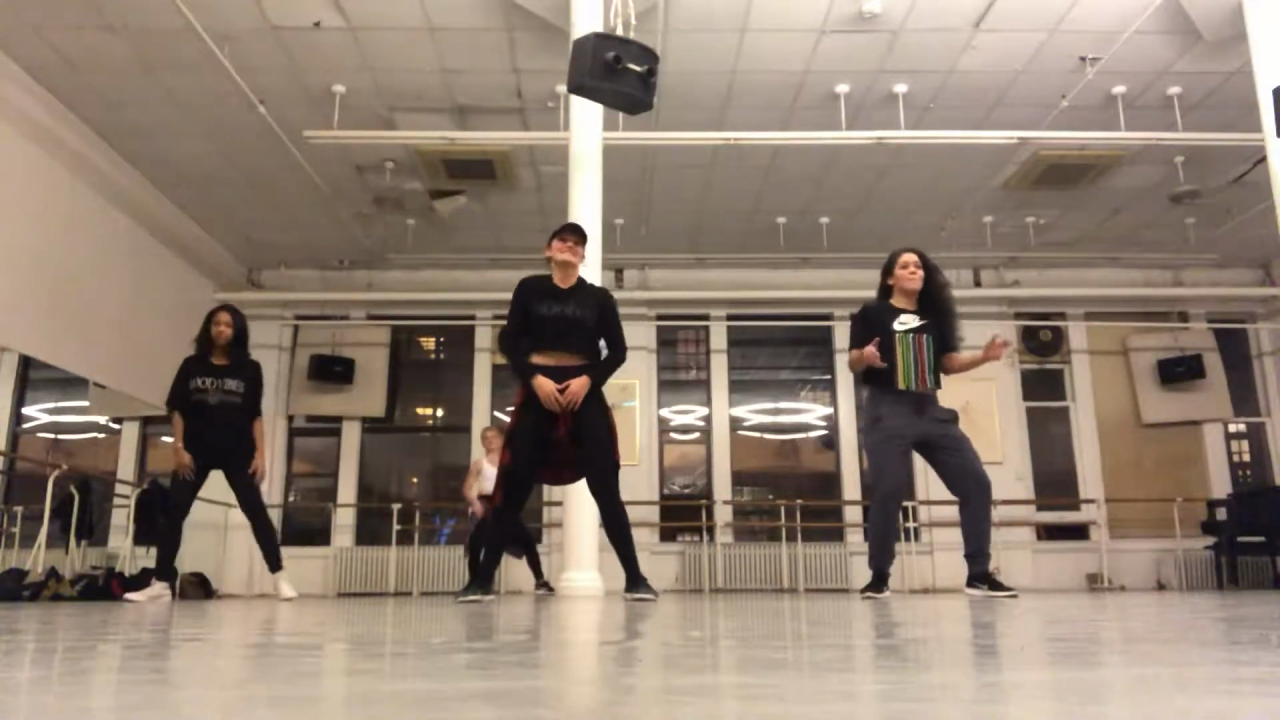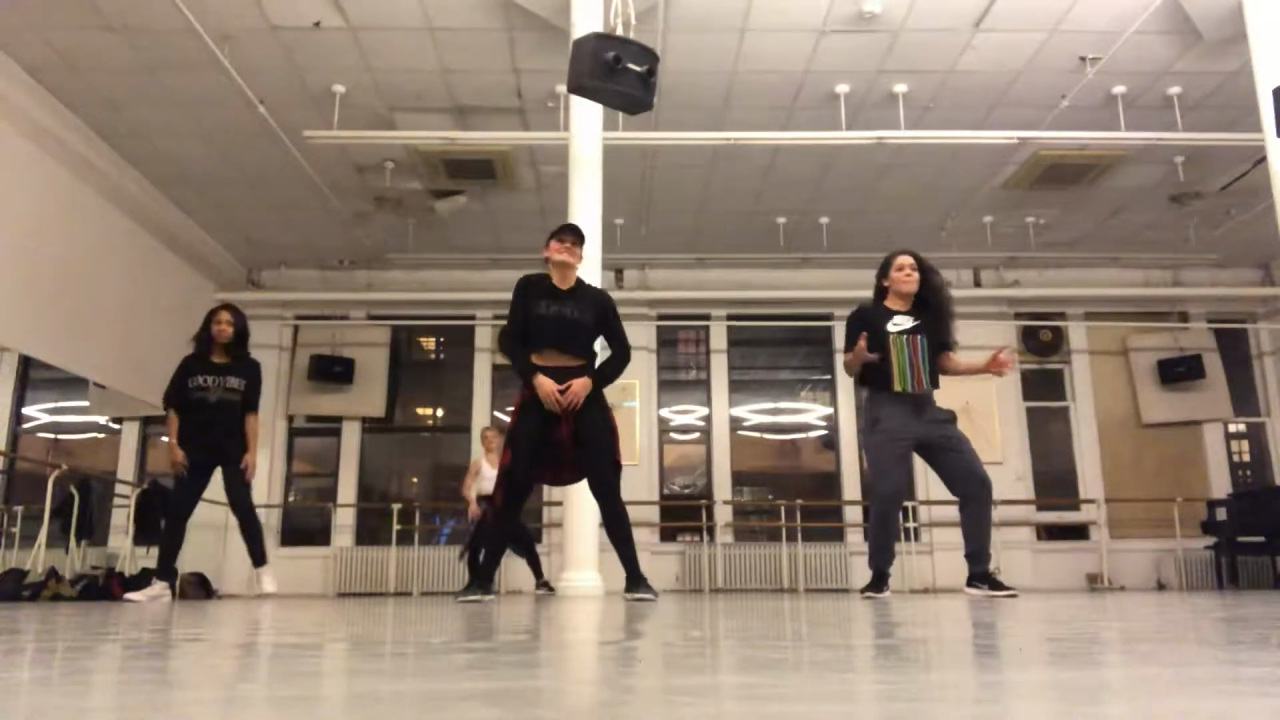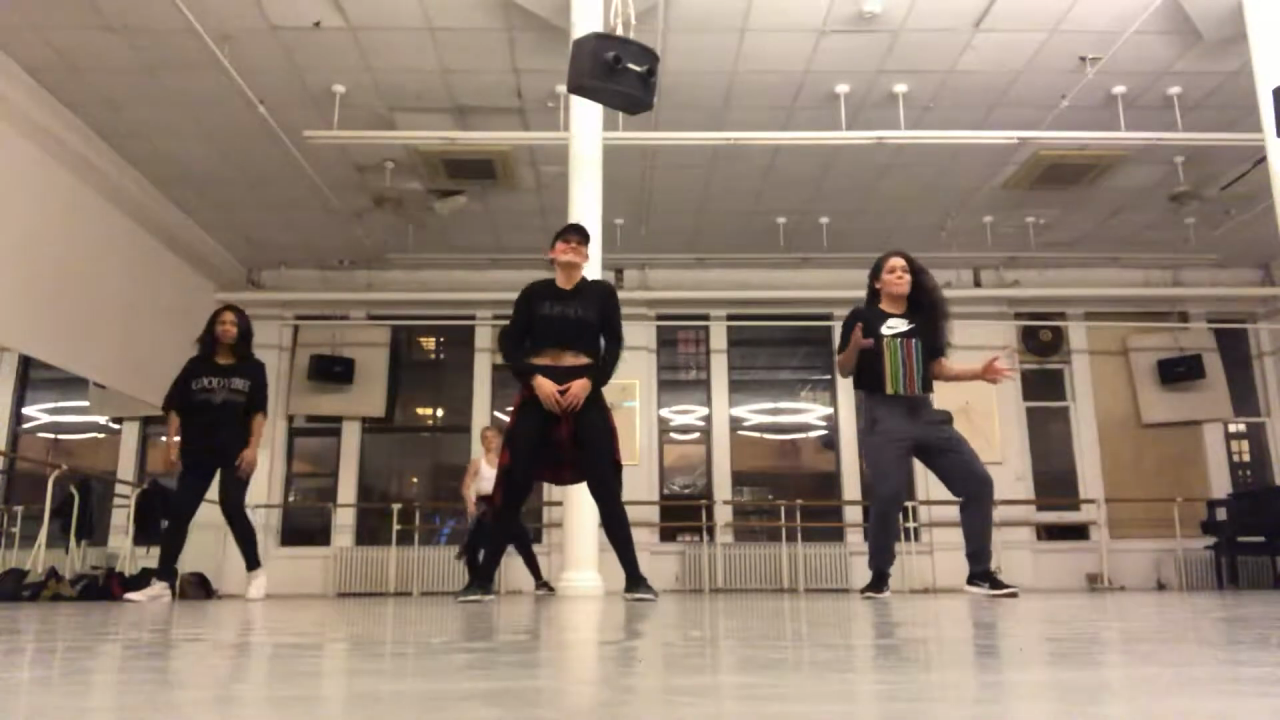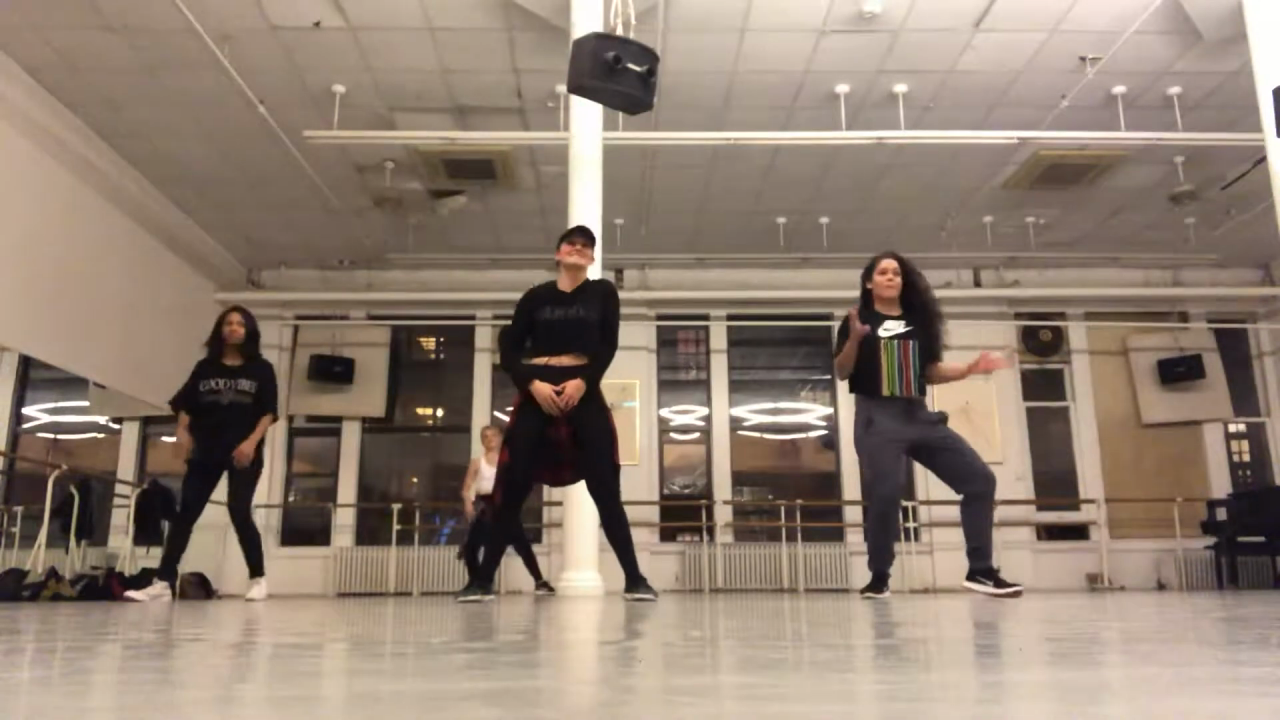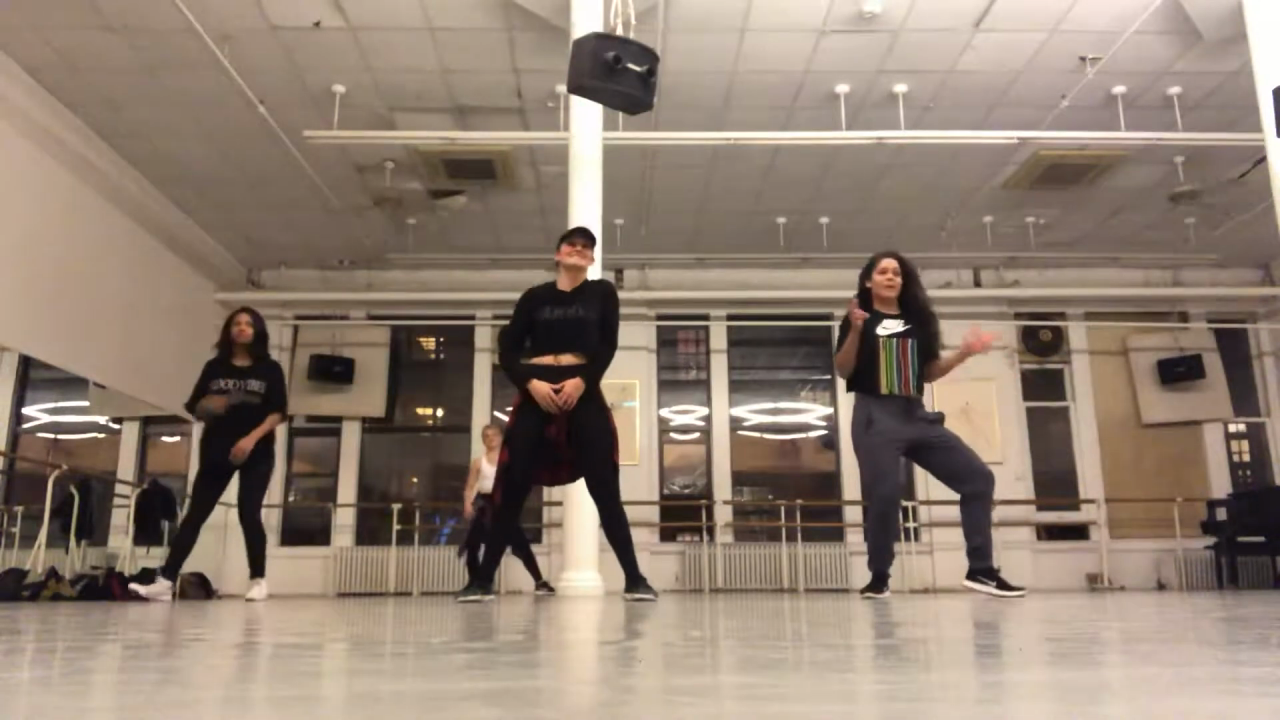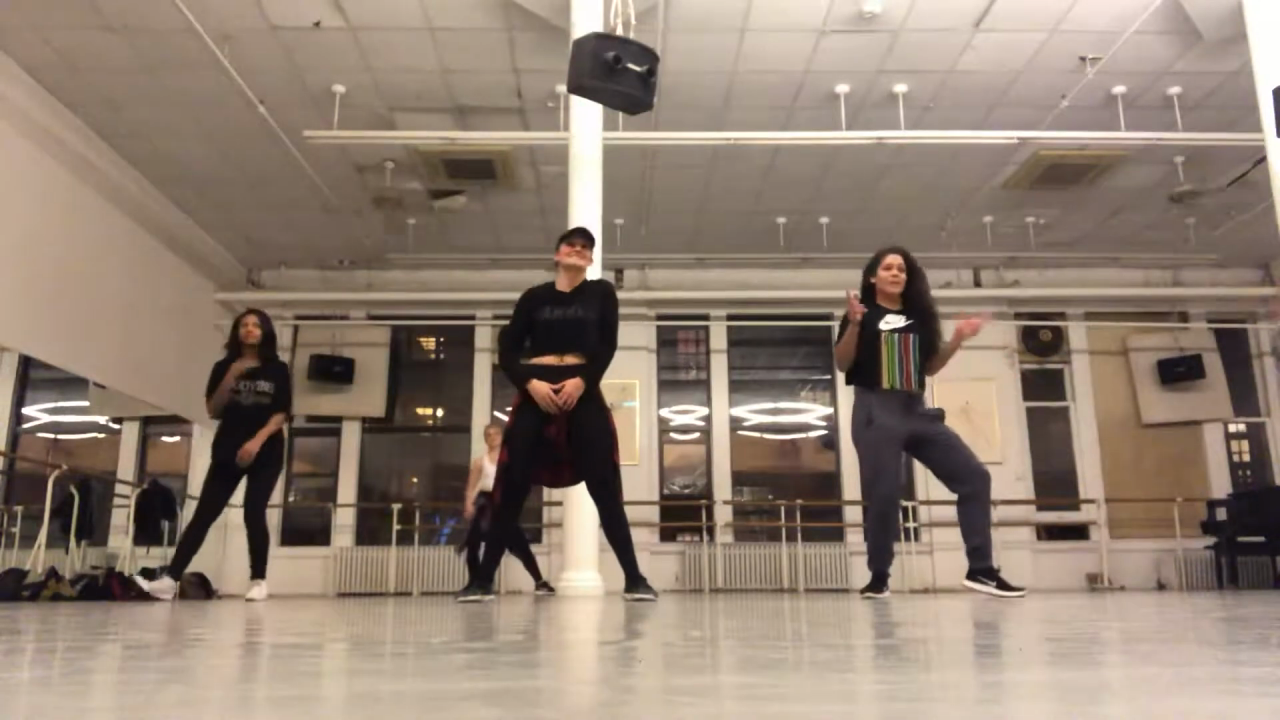
dt=0.1s
person 1, frame 1
left shoulder: (598, 298)
right shoulder: (529, 288)
left elbow: (618, 351)
right elbow: (510, 342)
left wrist: (589, 379)
right wrist: (533, 378)
left hip: (585, 392)
right hip: (537, 392)
left knee: (605, 488)
right knee: (514, 487)
left ankle: (635, 579)
right ankle: (483, 579)
person 1, frame 2
left shoulder: (597, 298)
right shoulder: (529, 287)
left elbow: (622, 351)
right elbow: (511, 343)
left wrist: (592, 379)
right wrist: (535, 378)
left hip: (585, 393)
right hip: (538, 392)
left knee: (606, 488)
right knee: (514, 488)
left ankle: (635, 578)
right ankle: (483, 579)
person 1, frame 3
left shoulder: (602, 293)
right shoulder: (534, 293)
left elbow: (613, 347)
right elbow: (510, 346)
left wrist: (591, 381)
right wrist: (534, 379)
left hip: (584, 393)
right hip: (537, 392)
left knee: (606, 488)
right knee: (513, 488)
left ankle: (635, 579)
right ankle: (483, 580)
person 1, frame 4
left shoulder: (603, 292)
right shoulder: (535, 297)
left elbow: (608, 346)
right elbow: (509, 351)
left wrist: (583, 382)
right wrist: (532, 384)
left hip: (584, 393)
right hip: (536, 394)
left knee: (605, 488)
right knee: (513, 488)
left ankle: (634, 578)
right ankle: (483, 579)
person 1, frame 5
left shoulder: (603, 292)
right shoulder: (534, 297)
left elbow: (608, 346)
right elbow: (508, 350)
left wrist: (582, 381)
right wrist: (529, 383)
left hip: (584, 393)
right hip: (536, 393)
left knee: (605, 488)
right knee: (512, 488)
left ankle: (634, 578)
right ankle: (482, 579)
person 1, frame 6
left shoulder: (602, 292)
right shoulder: (534, 297)
left elbow: (607, 346)
right elbow: (507, 351)
left wrist: (582, 381)
right wrist: (529, 383)
left hip: (583, 393)
right hip: (535, 393)
left knee: (604, 489)
right knee: (512, 489)
left ankle: (634, 578)
right ankle: (482, 579)
person 2, frame 1
left shoulder: (934, 315)
right shoulder: (872, 314)
left elbow: (948, 363)
right elbow: (853, 364)
left wrist: (984, 356)
right wrist: (865, 357)
left hip: (930, 410)
right hip: (888, 410)
left knee: (976, 483)
right knee: (888, 491)
left ankle: (978, 574)
right ankle: (879, 576)
person 2, frame 2
left shoulder: (929, 316)
right shoulder: (866, 316)
left elbow: (945, 362)
right elbow: (849, 369)
left wrist: (984, 366)
right wrist: (857, 355)
left hip: (928, 412)
right hip: (886, 413)
left knee: (977, 483)
right knee: (888, 492)
left ankle: (979, 574)
right ankle: (879, 576)
person 2, frame 3
left shoulder: (924, 319)
right shoulder: (861, 318)
left elbow: (937, 368)
right elbow: (844, 370)
left wrist: (979, 373)
right wrist: (853, 348)
left hip: (924, 414)
right hip: (883, 415)
left knee: (978, 483)
right knee: (887, 493)
left ankle: (980, 572)
right ankle: (879, 576)
person 2, frame 4
left shoulder: (919, 320)
right shoulder: (857, 321)
left elbow: (931, 373)
right elbow: (842, 372)
left wrist: (971, 368)
right wrist: (853, 338)
left hip: (920, 416)
right hip: (877, 417)
left knee: (980, 479)
right knee: (884, 494)
left ankle: (980, 570)
right ankle: (879, 577)
person 2, frame 5
left shoulder: (917, 320)
right shoulder: (857, 319)
left elbow: (930, 371)
right elbow: (843, 371)
left wrist: (964, 353)
right wrist: (854, 332)
left hip: (917, 415)
right hip: (875, 417)
left knee: (978, 477)
right knee: (884, 494)
left ankle: (981, 570)
right ankle: (879, 577)
person 2, frame 6
left shoulder: (918, 315)
right shoulder: (864, 315)
left elbow: (931, 367)
right elbow: (842, 363)
left wrist: (956, 340)
right wrist: (853, 325)
left hip: (918, 411)
right hip: (876, 410)
left knee: (974, 477)
right knee: (883, 493)
left ankle: (981, 569)
right ankle: (879, 577)
person 3, frame 1
left shoulder: (249, 369)
right shoulder: (191, 366)
left elbow: (255, 415)
right elbow: (177, 410)
left wrist: (260, 453)
right wrist: (178, 447)
left hip: (237, 452)
right hip: (196, 451)
left knee: (256, 510)
right knee: (174, 512)
left ankle: (279, 576)
right ankle: (162, 583)
person 3, frame 2
left shoulder: (248, 367)
right shoulder: (191, 364)
left elbow: (251, 412)
right elbow: (173, 406)
left wrist: (252, 450)
right wrist: (174, 444)
left hip: (234, 450)
right hip: (195, 450)
left knee: (242, 504)
right knee: (177, 511)
left ankle: (263, 570)
right ankle: (163, 583)
person 3, frame 3
left shoulder: (253, 368)
right shoulder: (196, 366)
left elbow: (259, 412)
right elbow: (175, 408)
left wrist: (253, 447)
right wrist: (171, 443)
left hip: (236, 451)
right hip: (197, 452)
left knee: (232, 507)
right knee: (179, 513)
left ankle: (255, 574)
right ankle: (162, 583)
person 3, frame 4
left shoulder: (261, 369)
right shoulder: (205, 367)
left elbow: (269, 413)
right elbow: (182, 406)
left wrist: (252, 442)
right wrist: (182, 432)
left hip: (245, 454)
right hip: (206, 452)
left knee: (239, 512)
right knee: (185, 514)
left ankle: (258, 580)
right ankle: (163, 583)
person 3, frame 5
left shoulder: (270, 369)
right shoulder: (214, 367)
left elbow: (277, 413)
right elbow: (195, 408)
left wrist: (252, 438)
right wrist: (207, 406)
left hip: (256, 454)
right hip: (217, 452)
left knee: (248, 513)
right knee: (195, 514)
left ankle: (258, 580)
right ankle: (165, 582)
person 3, frame 6
left shoulder: (278, 370)
right shoulder: (223, 368)
left elbow: (281, 413)
right elbow: (213, 410)
left wrist: (257, 441)
right wrist: (232, 376)
left hip: (265, 454)
right hip: (227, 451)
left knee: (253, 514)
right knee: (203, 514)
left ankle: (258, 581)
right ankle: (170, 580)
